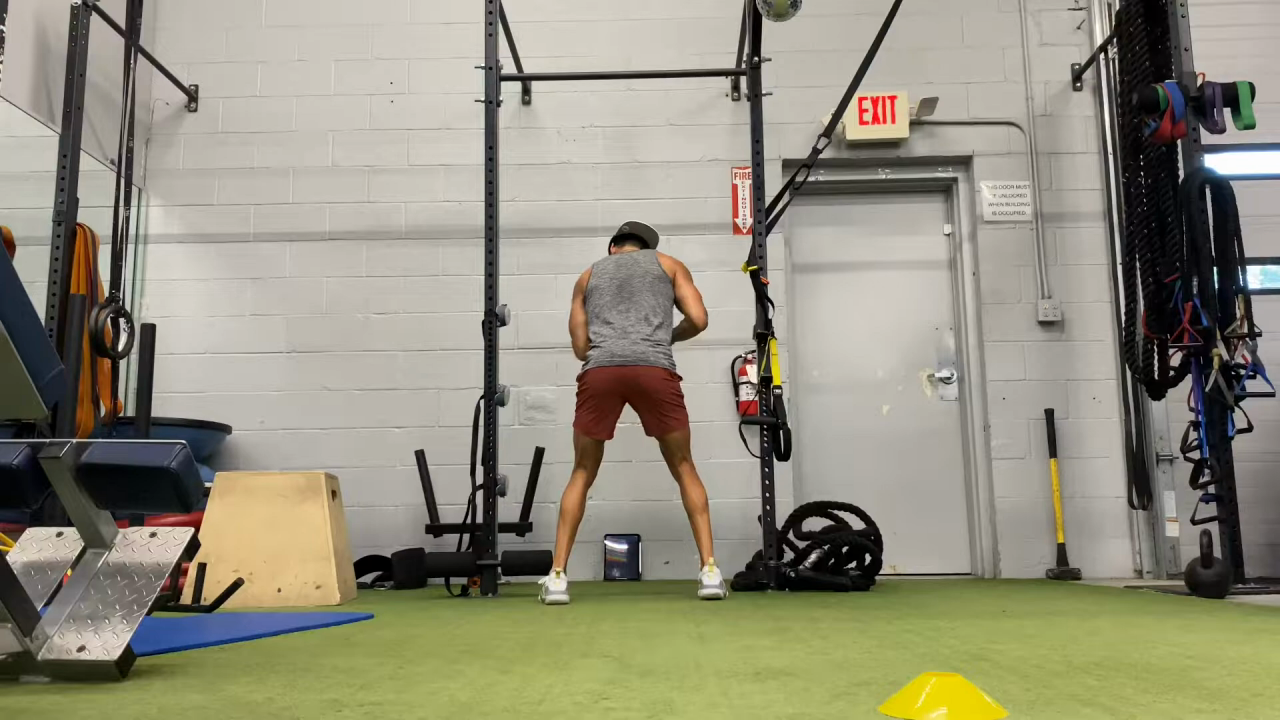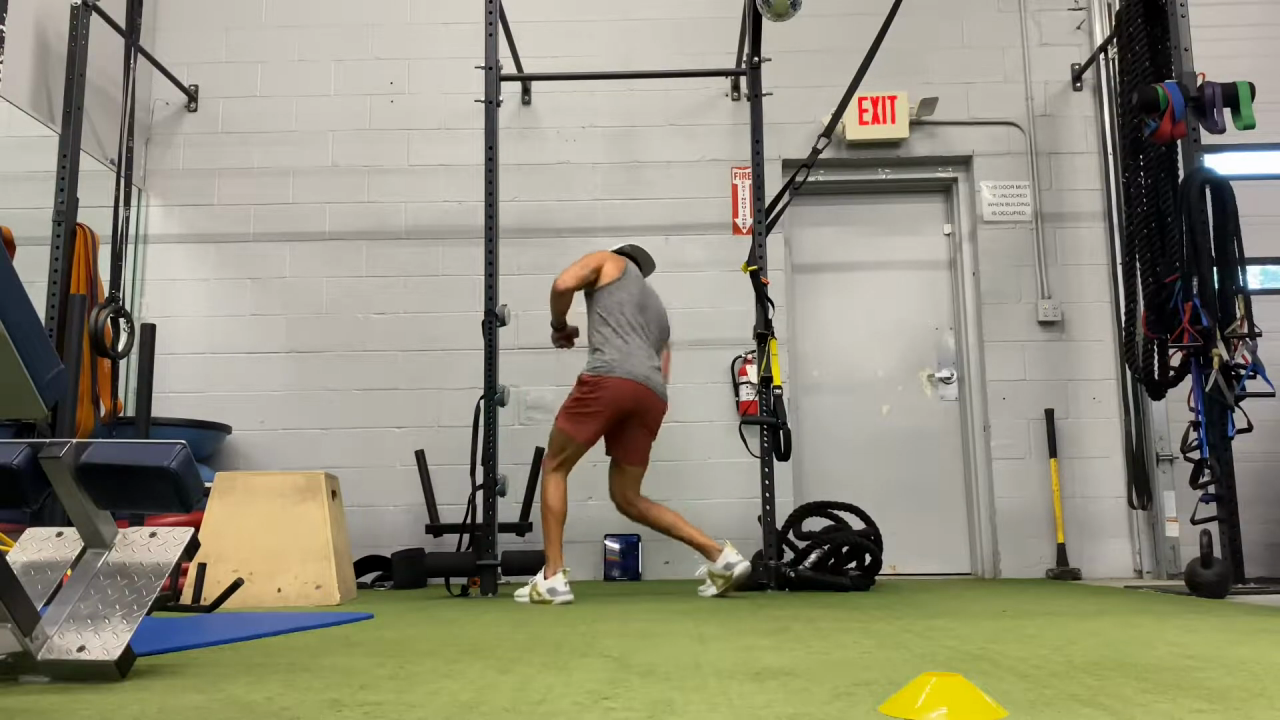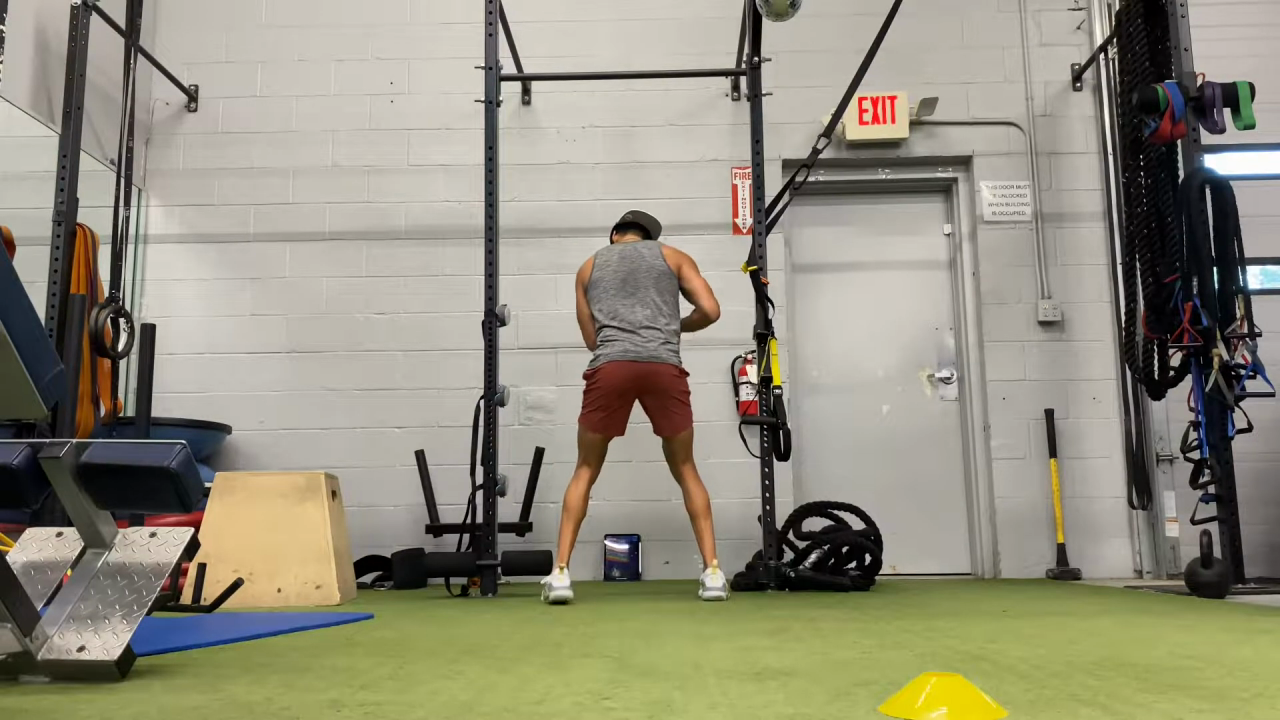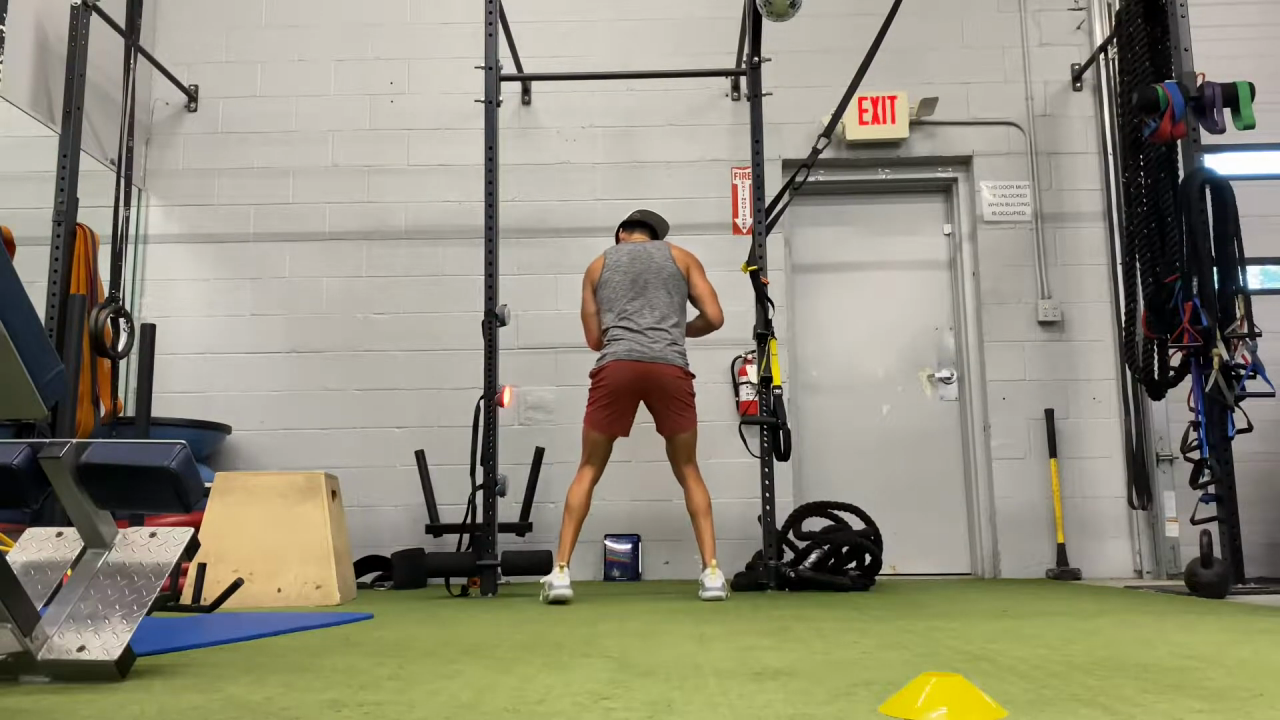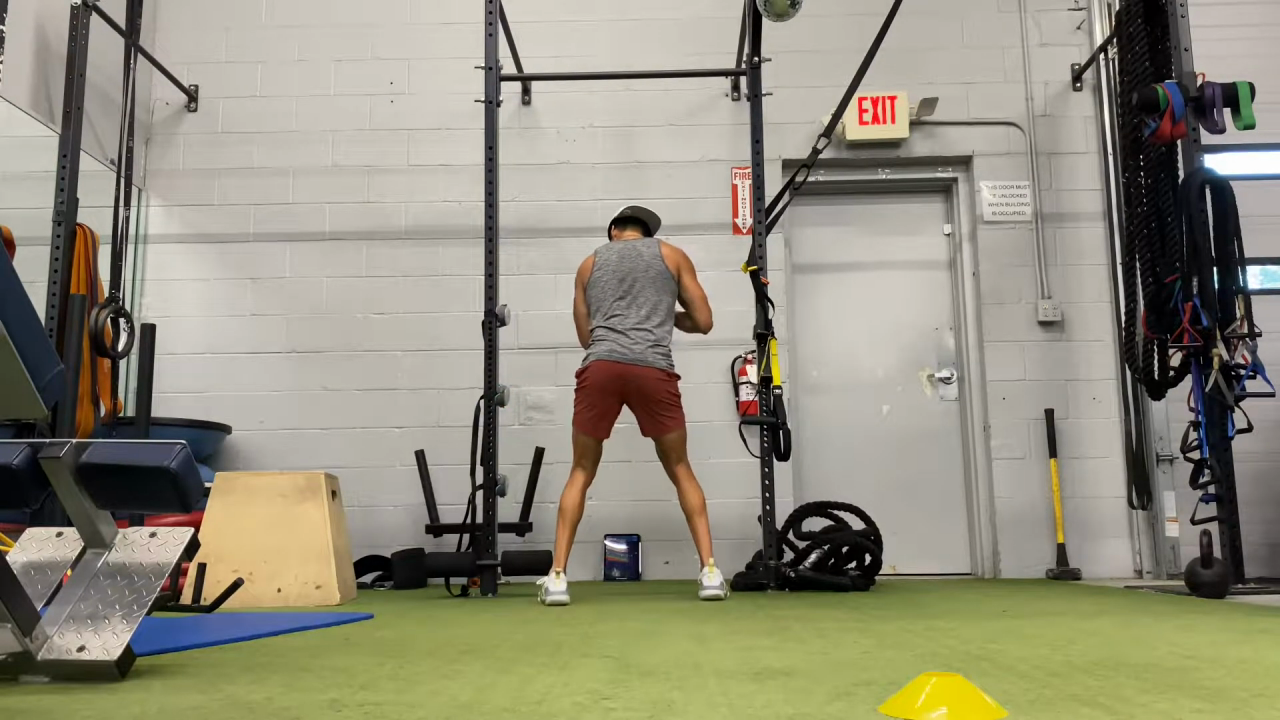
dt=1s
person 1, frame 1
left shoulder: (589, 275)
right shoulder: (669, 265)
left elbow: (580, 345)
right elbow: (698, 319)
left hip: (600, 371)
right hip: (654, 370)
left knee: (582, 474)
right knee: (684, 470)
left ankle: (557, 576)
right ankle: (709, 570)
person 1, frame 2
left shoulder: (609, 261)
right shoulder: (657, 310)
left elbow: (563, 284)
left wrist: (559, 326)
left hip: (610, 382)
right hip: (651, 395)
left knee: (554, 469)
right knee: (627, 498)
left ankle: (554, 578)
right ankle: (723, 555)
person 1, frame 3
left shoulder: (590, 267)
right shoulder: (672, 256)
right elbow: (710, 310)
left hip: (609, 369)
right hip: (663, 368)
left knee: (586, 472)
right knee: (685, 471)
left ankle: (560, 572)
right ankle: (712, 573)
person 1, frame 4
left shoulder: (598, 265)
right shoulder: (681, 257)
left elbow: (594, 338)
right elbow: (714, 318)
left hip: (616, 367)
right hip: (670, 369)
left knee: (588, 471)
right knee: (688, 473)
left ankle: (560, 572)
right ankle: (711, 573)
person 1, frame 5
left shoulder: (590, 264)
right shoulder: (671, 255)
right elbow: (704, 322)
left hip: (600, 368)
right hip: (654, 371)
left knee: (581, 474)
right knee: (680, 471)
left ankle: (557, 577)
right ankle: (709, 571)
